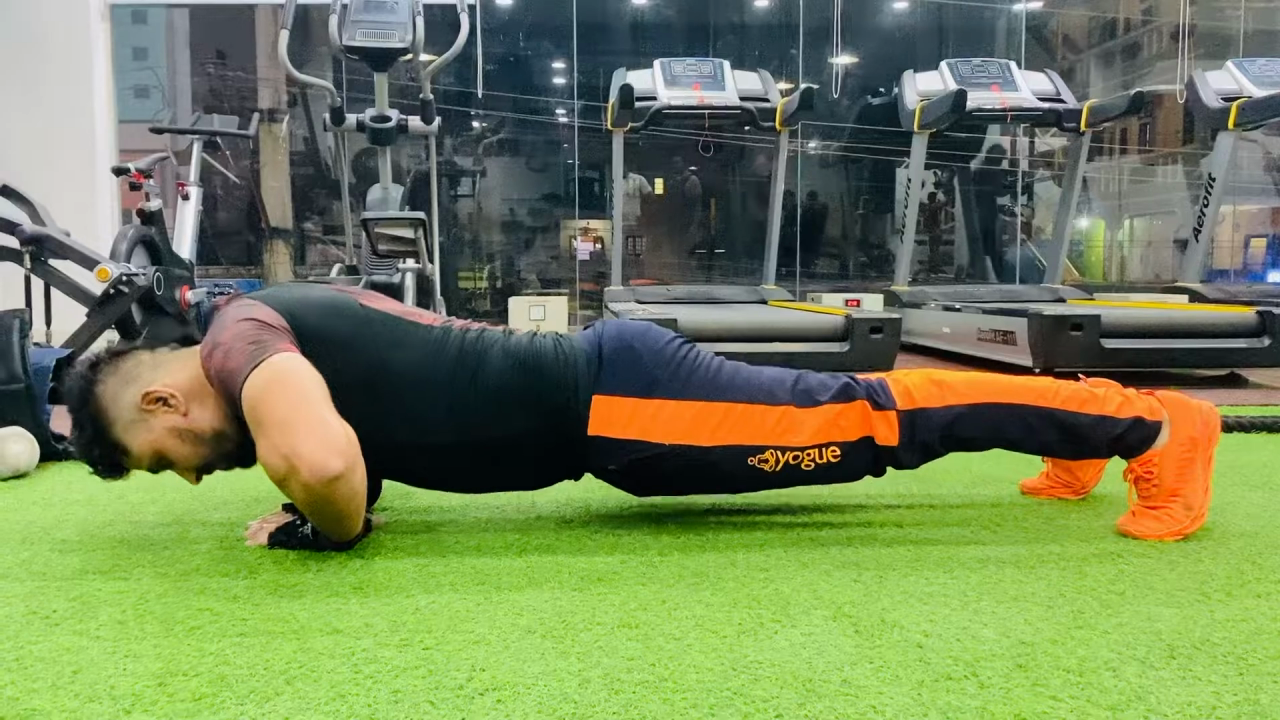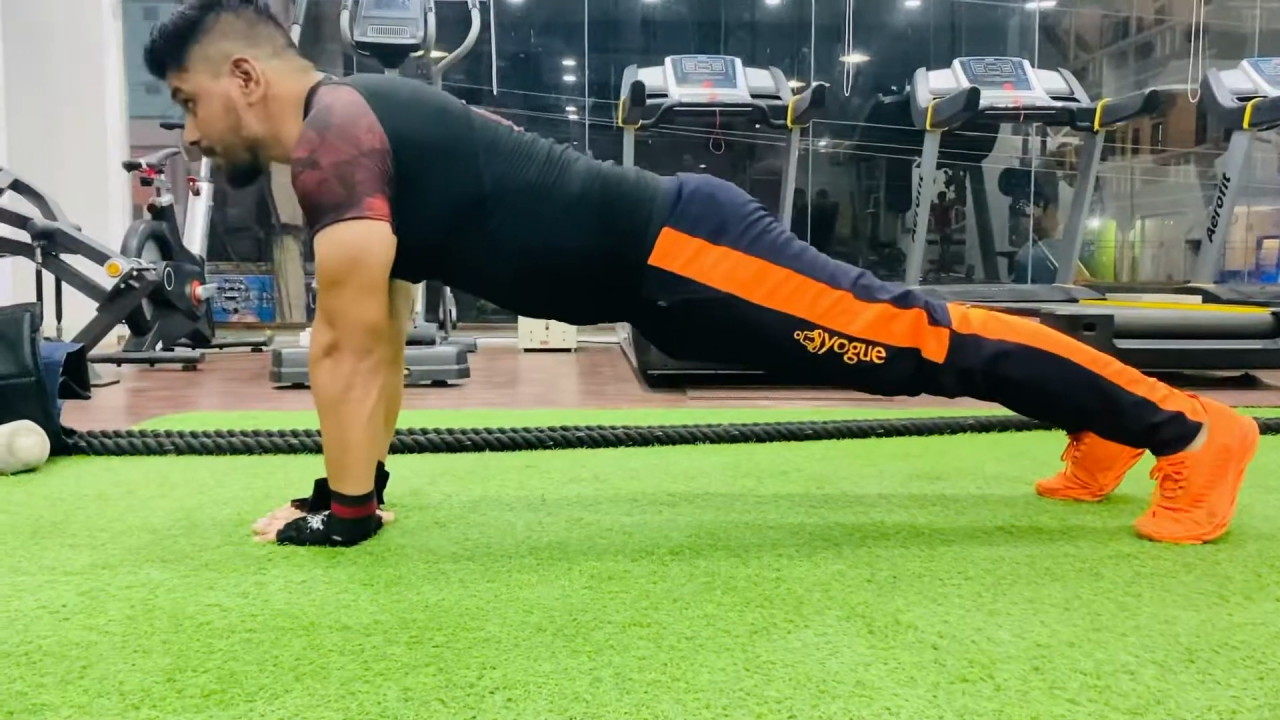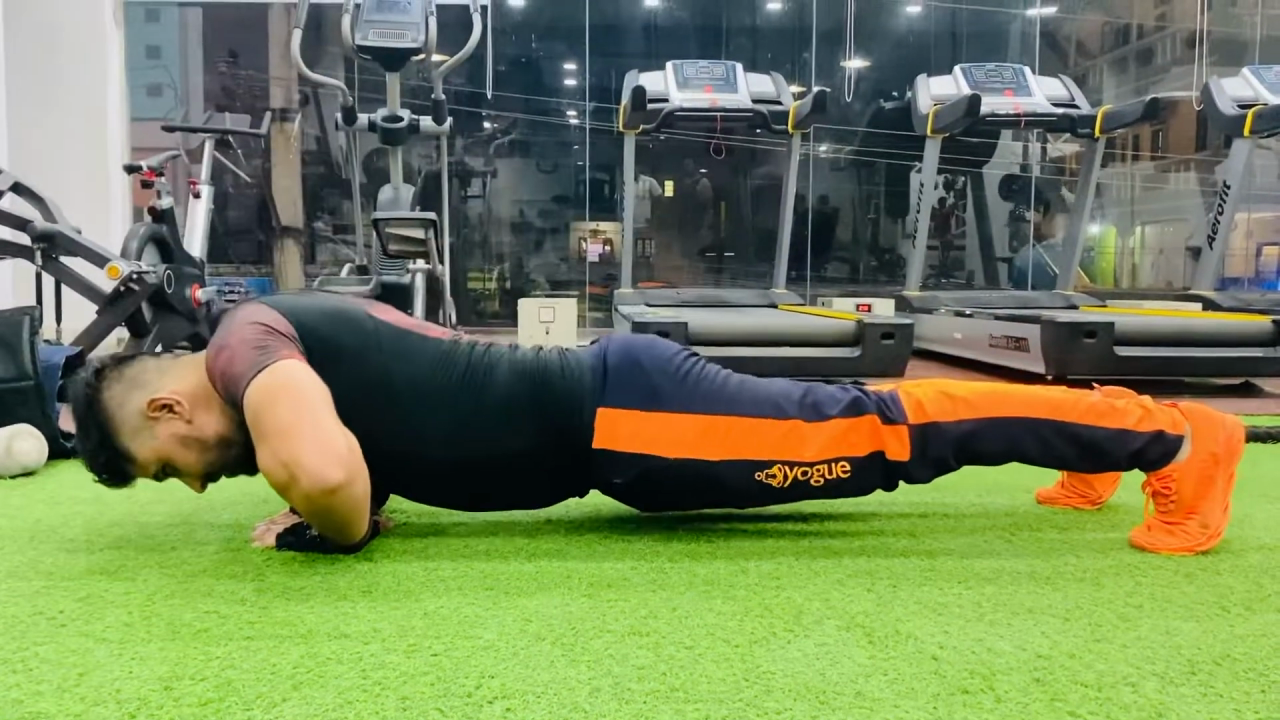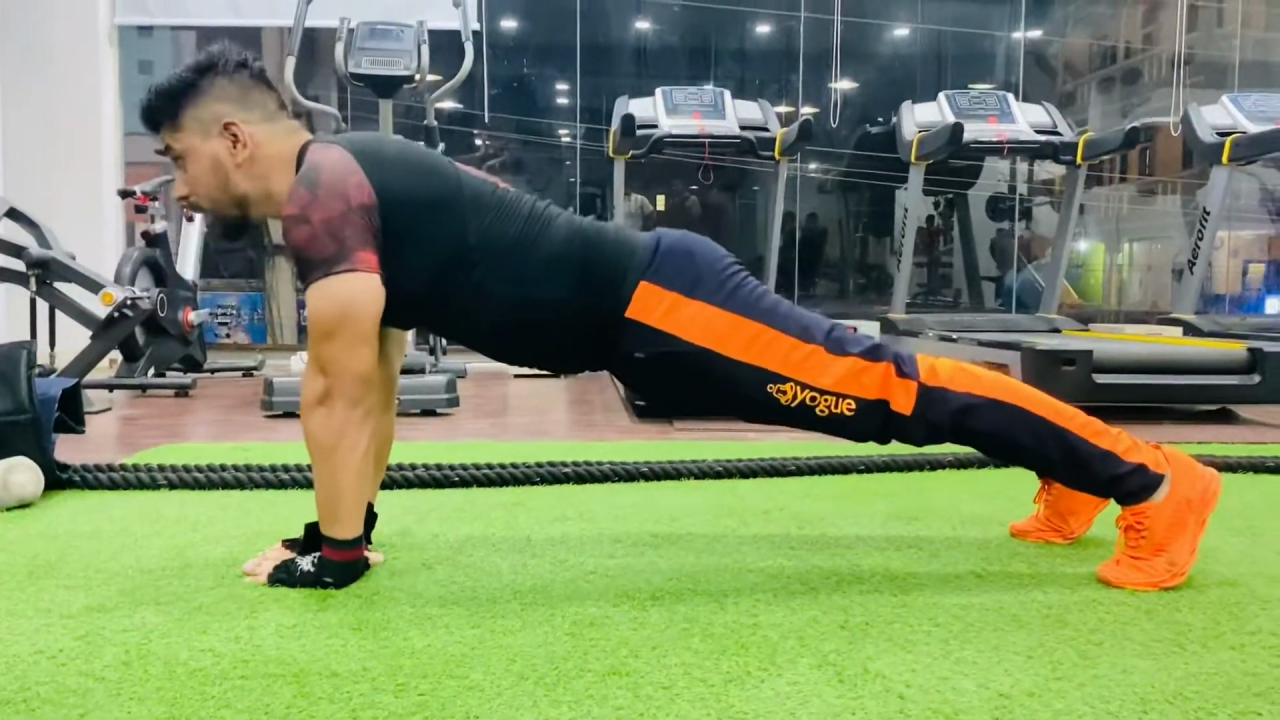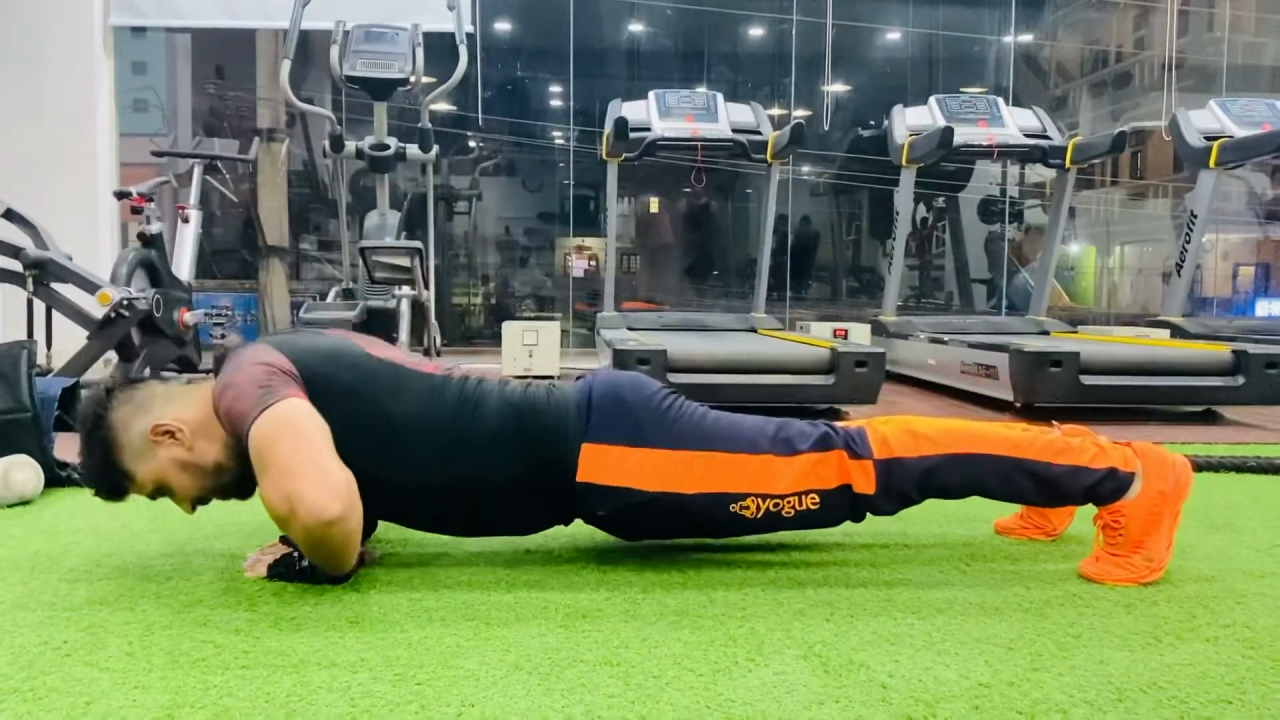
dt=1s
person 1, frame 1
left shoulder: (233, 338)
right shoulder: (276, 323)
left elbow: (321, 460)
left wrist: (332, 526)
right wrist: (346, 489)
left hip: (607, 407)
right hip: (597, 381)
left knee: (871, 420)
right knee: (839, 412)
left ankle: (1151, 426)
right ankle: (1076, 410)
person 1, frame 2
left shoulder: (332, 134)
right shoulder: (354, 128)
left elbow: (347, 345)
right elbow: (380, 332)
left wrist: (344, 508)
right wrist: (361, 473)
left hip: (675, 252)
right hip: (660, 261)
left knee: (918, 340)
right knee: (898, 339)
left ankle: (1190, 433)
right ankle: (1103, 432)
person 1, frame 3
left shoulder: (243, 343)
right shoulder: (287, 331)
left elbow: (321, 466)
left wrist: (343, 529)
right wrist: (356, 493)
left hip: (614, 421)
right hip: (606, 396)
left knee: (878, 436)
right knee: (846, 422)
left ankle: (1174, 439)
right ankle: (1096, 424)
person 1, frame 4
left shoulder: (321, 196)
right shoulder: (343, 184)
left elbow: (338, 391)
right elbow: (374, 373)
left wrist: (334, 551)
right wrist: (349, 516)
left hip: (653, 304)
right hip: (639, 303)
left knee: (884, 390)
right knee: (868, 390)
left ankle: (1151, 484)
right ankle: (1079, 475)
person 1, frame 5
left shoulder: (248, 383)
right shoulder: (291, 362)
left elbow: (319, 499)
left wrist: (330, 561)
right wrist: (349, 522)
left hip: (597, 455)
right hip: (588, 425)
left knee: (845, 469)
right knee: (813, 452)
left ankle: (1124, 475)
right ankle: (1053, 456)
